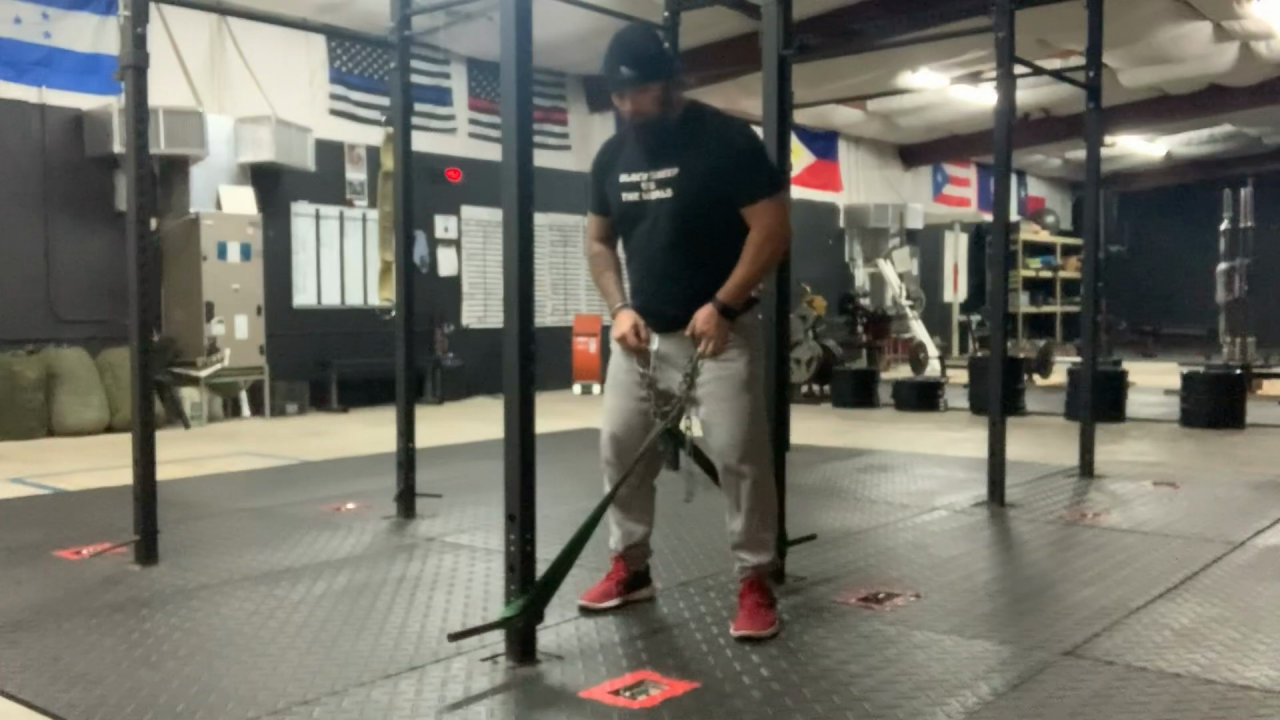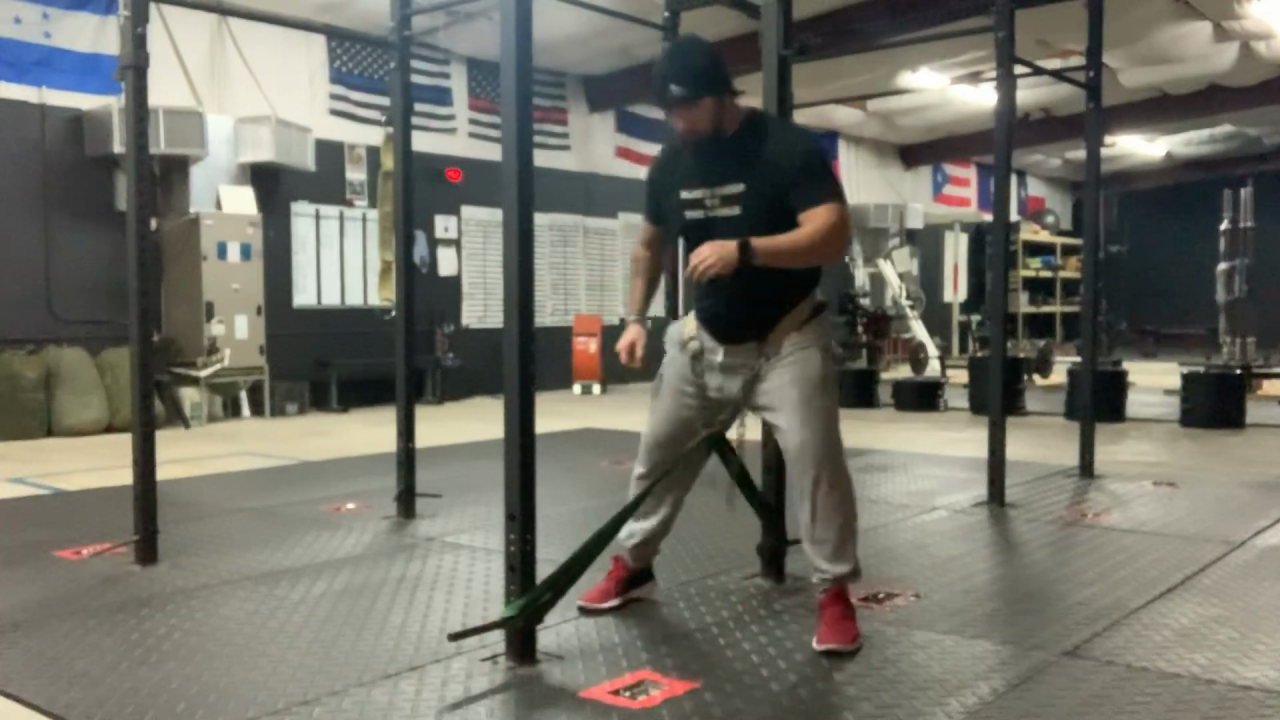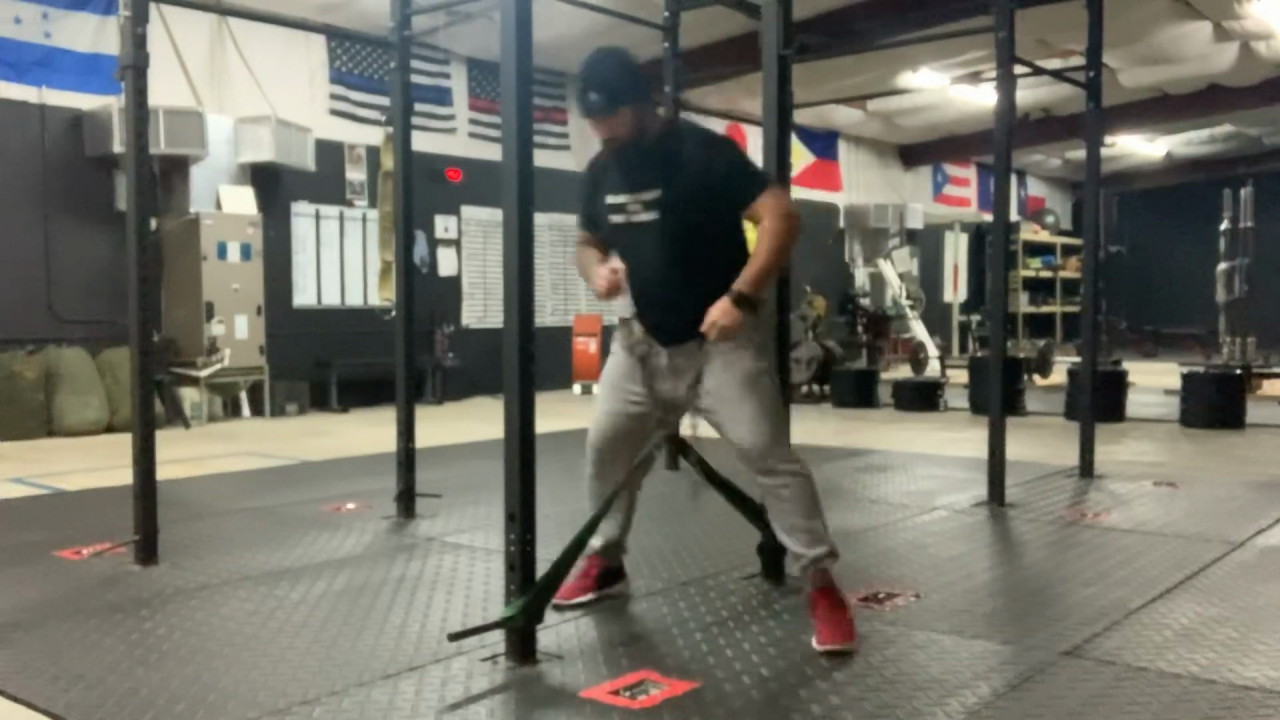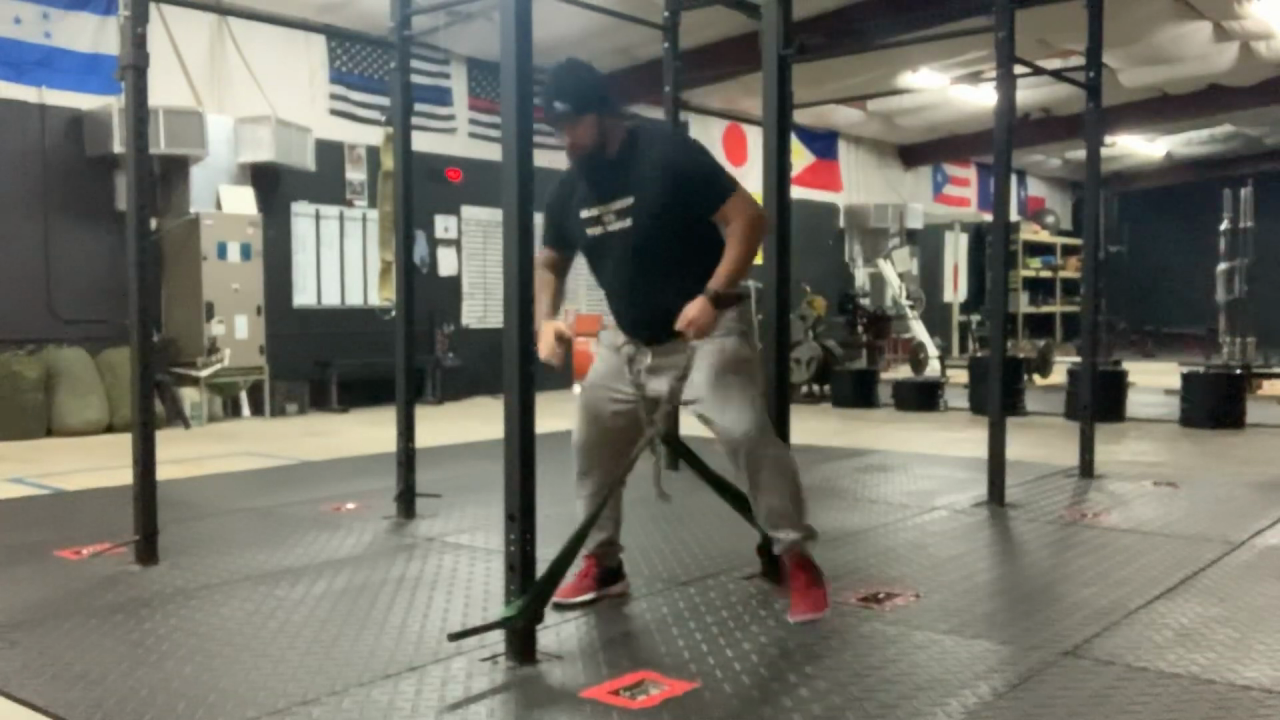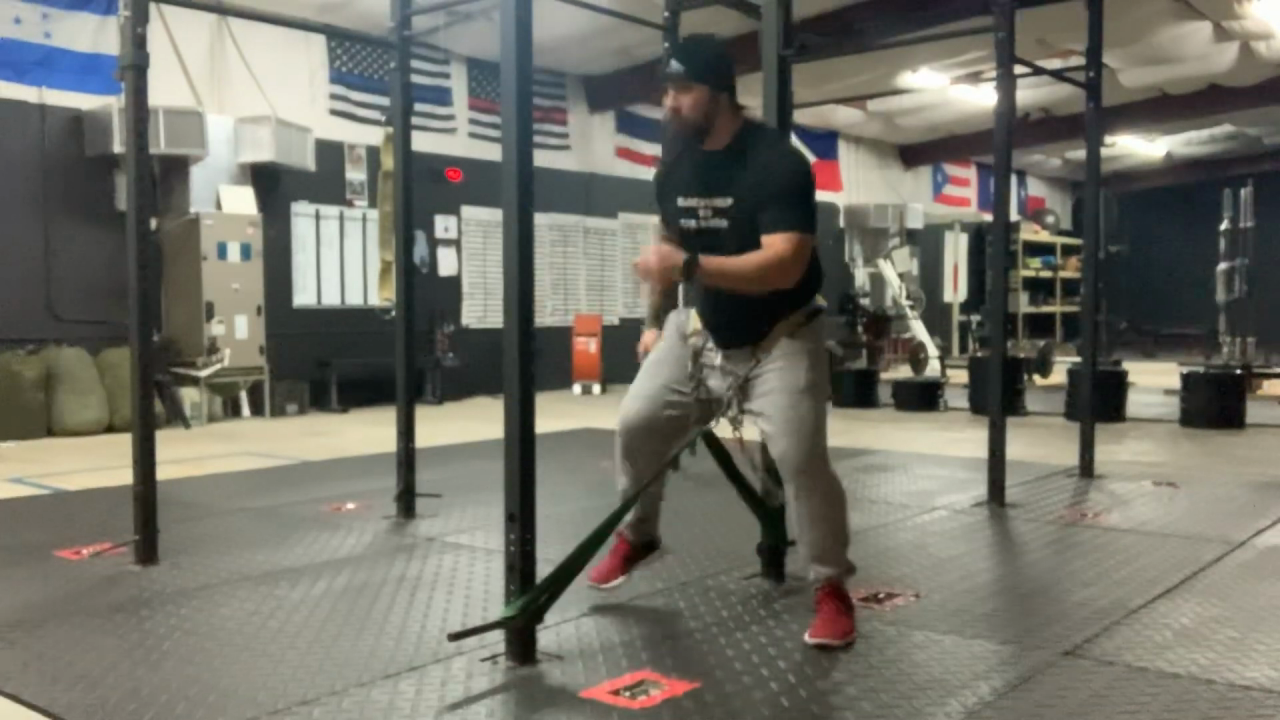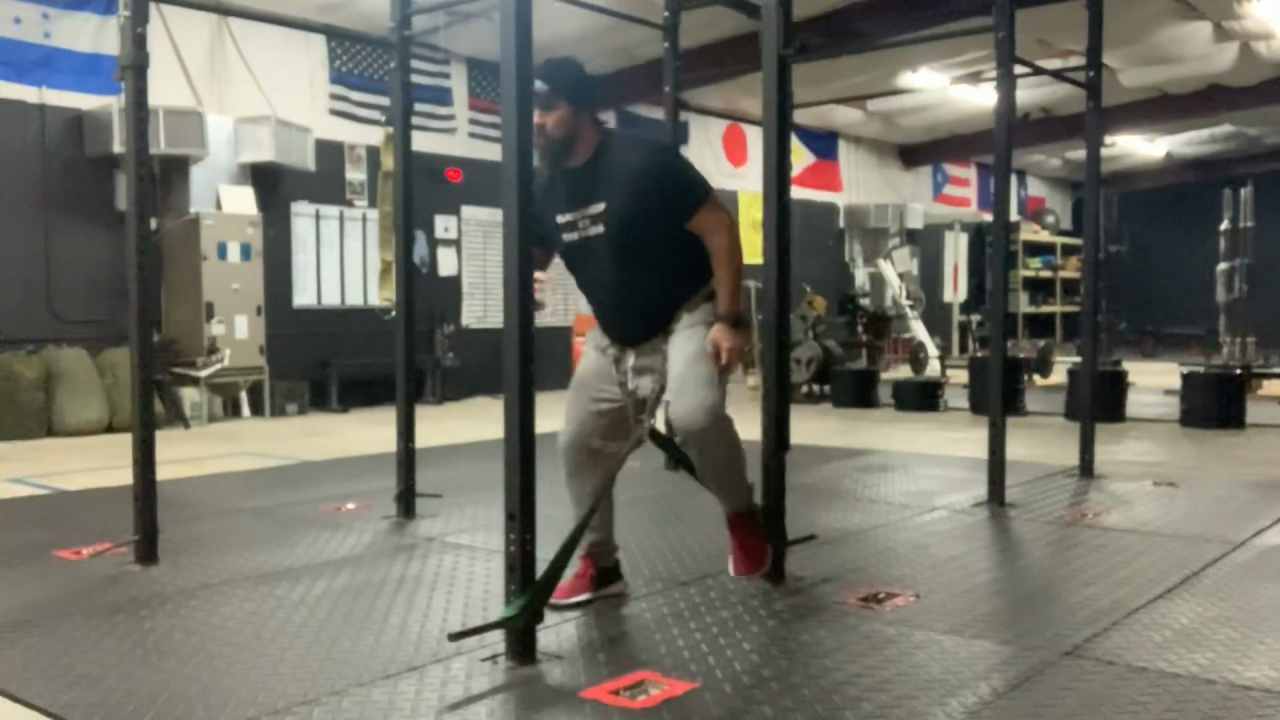
dt=0.5s
person 1, frame 1
left shoulder: (725, 139)
right shoulder: (612, 155)
left elbow: (773, 227)
right elbow: (599, 241)
left wrist: (722, 305)
right wrist: (620, 307)
left hip: (719, 328)
right hip: (644, 334)
left knee: (737, 454)
right knee: (620, 447)
left ankle: (755, 581)
right ankle: (630, 566)
person 1, frame 2
left shoulder: (790, 148)
right shoulder: (670, 164)
left elbow: (831, 237)
right elbow: (650, 245)
left wrist: (743, 251)
right wrist: (636, 319)
left hip: (787, 335)
right hip: (704, 337)
left knee: (813, 457)
right knee: (661, 450)
left ankle: (835, 591)
right ankle: (633, 564)
person 1, frame 3
left shoulder: (703, 152)
right shoulder: (600, 171)
left elbow: (779, 216)
right elbow: (589, 245)
left wrist: (740, 297)
right wrist: (596, 274)
left hip: (720, 337)
right hip: (646, 339)
left knee: (764, 449)
right knee: (606, 445)
left ankle: (821, 584)
right ankle: (603, 564)
person 1, frame 4
left shoulder: (671, 155)
right shoulder: (569, 186)
left elbow: (747, 219)
right elbow: (549, 265)
left wrist: (714, 297)
right wrist: (547, 320)
left hip: (704, 328)
right hip: (628, 340)
left knee: (748, 435)
right knee: (592, 448)
left ankle: (798, 560)
right ankle: (604, 565)
person 1, frame 5
left shoulder: (777, 163)
right shoulder: (675, 168)
left elbow: (786, 266)
left wrist: (688, 265)
right wrist: (655, 320)
left hip: (780, 339)
right hip: (701, 331)
left knee: (801, 461)
right knee: (636, 426)
left ankle: (831, 588)
right ankle: (638, 535)
person 1, frame 6
left shoulder: (645, 161)
right shoulder: (547, 191)
left elbow: (720, 229)
right elbow: (529, 262)
left wrist: (730, 318)
left hip: (688, 318)
right hip: (615, 339)
left knee: (696, 414)
right knee: (581, 443)
left ankle: (741, 513)
right ankle: (600, 564)
